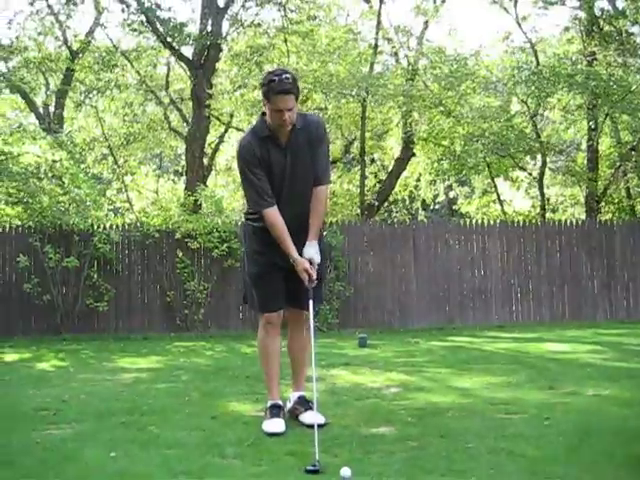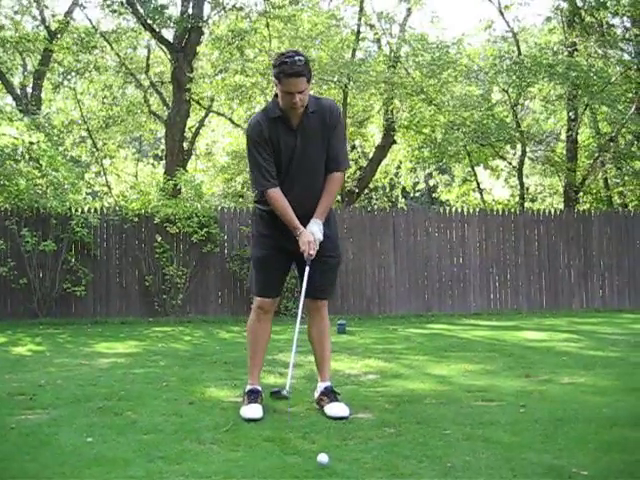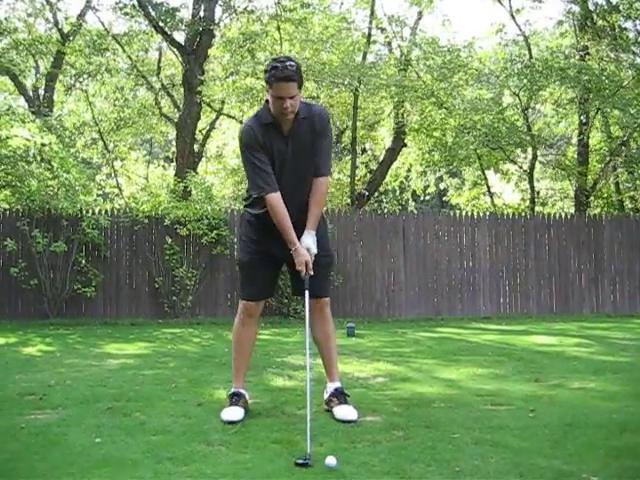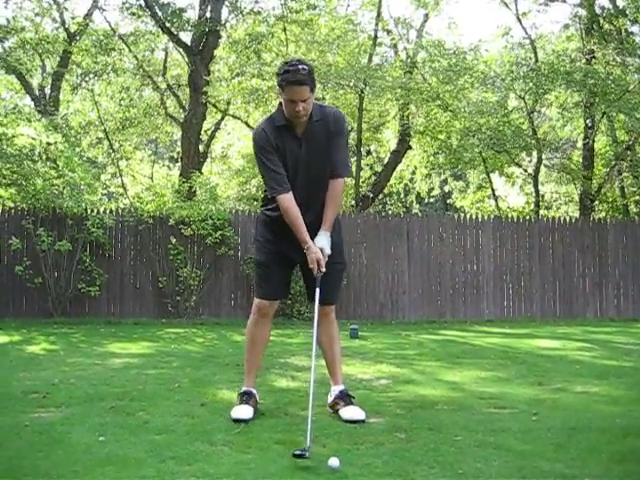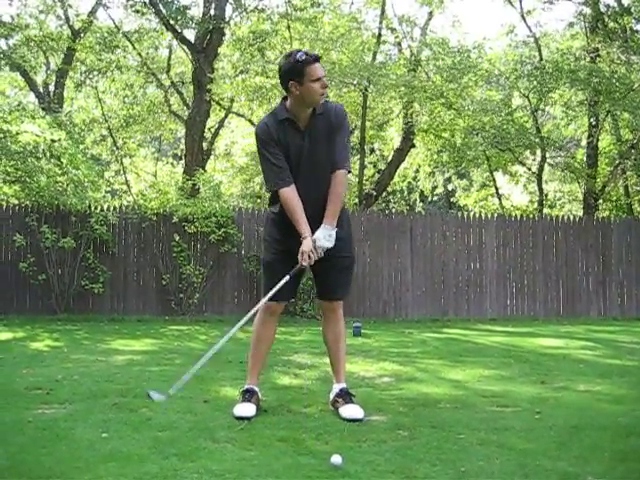
dt=0.7s
person 1, frame 1
left shoulder: (314, 128)
right shoulder: (250, 146)
left elbow: (320, 187)
right elbow: (267, 207)
left wrist: (312, 244)
right wrist: (293, 257)
left hip: (307, 236)
right hip: (266, 239)
left knee: (300, 317)
right knee: (271, 319)
left ankle: (298, 396)
right ankle: (274, 403)
person 1, frame 2
left shoulder: (329, 114)
right shoulder: (259, 126)
left elbow: (337, 171)
right elbow: (269, 187)
left wrist: (316, 223)
right wrist: (299, 231)
left hip: (319, 222)
right hip: (273, 225)
left knee: (318, 305)
right knee: (263, 304)
left ankle: (324, 387)
right ankle: (253, 388)
person 1, frame 3
left shoulder: (318, 118)
right shoulder: (252, 131)
left elbow: (321, 178)
right elbow: (270, 193)
left wrist: (309, 235)
right wrist: (294, 247)
left hip: (309, 224)
right hip: (262, 228)
left knee: (320, 304)
right knee: (249, 308)
left ankle: (334, 388)
right ankle: (238, 392)
person 1, frame 4
left shoulder: (333, 121)
right shoulder: (265, 134)
left elbow: (338, 179)
right elbow: (282, 194)
left wrist: (323, 235)
right wrist: (307, 245)
left hip: (323, 228)
right hip: (276, 229)
left knee: (326, 309)
right knee: (263, 307)
left ankle: (338, 391)
right ankle: (248, 391)
person 1, frame 5
left shoulder: (335, 115)
right shoulder: (268, 129)
left elbow: (340, 172)
right elbow: (284, 187)
left wrist: (327, 229)
right wrist: (305, 236)
left hip: (331, 226)
right hip: (285, 227)
left knee: (333, 306)
right knee: (271, 306)
left ankle: (340, 389)
right ankle: (251, 388)
